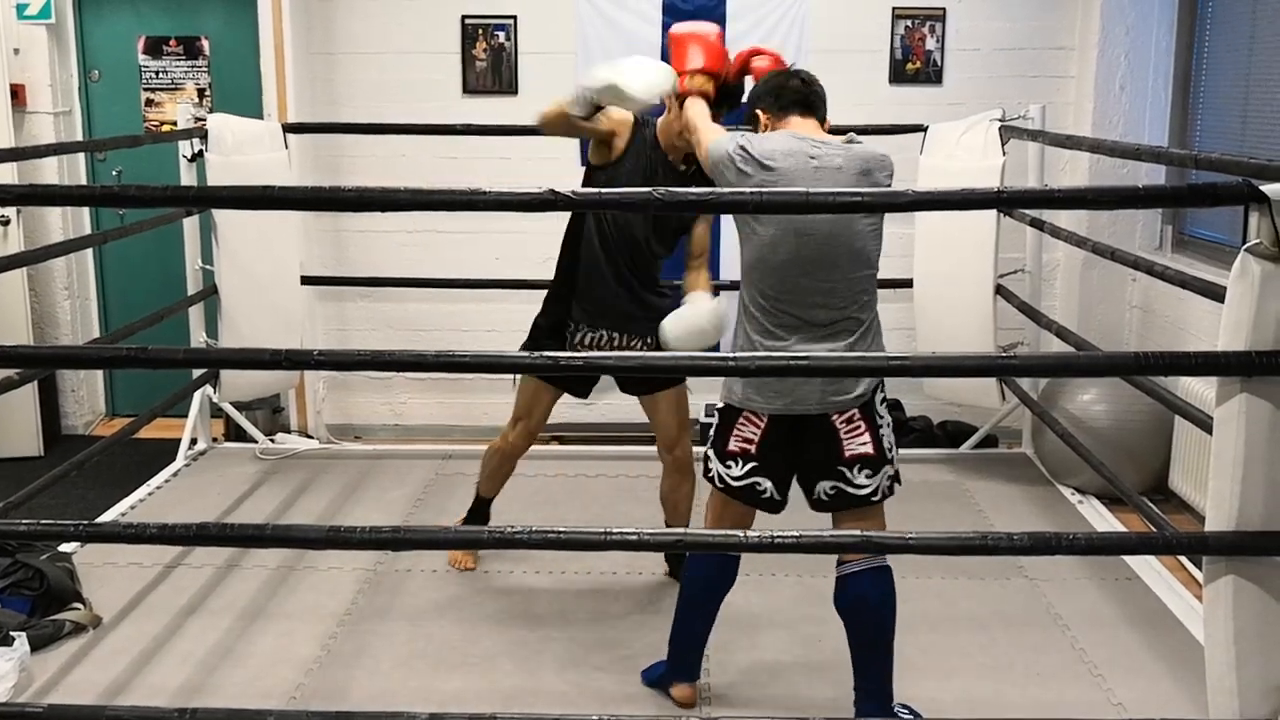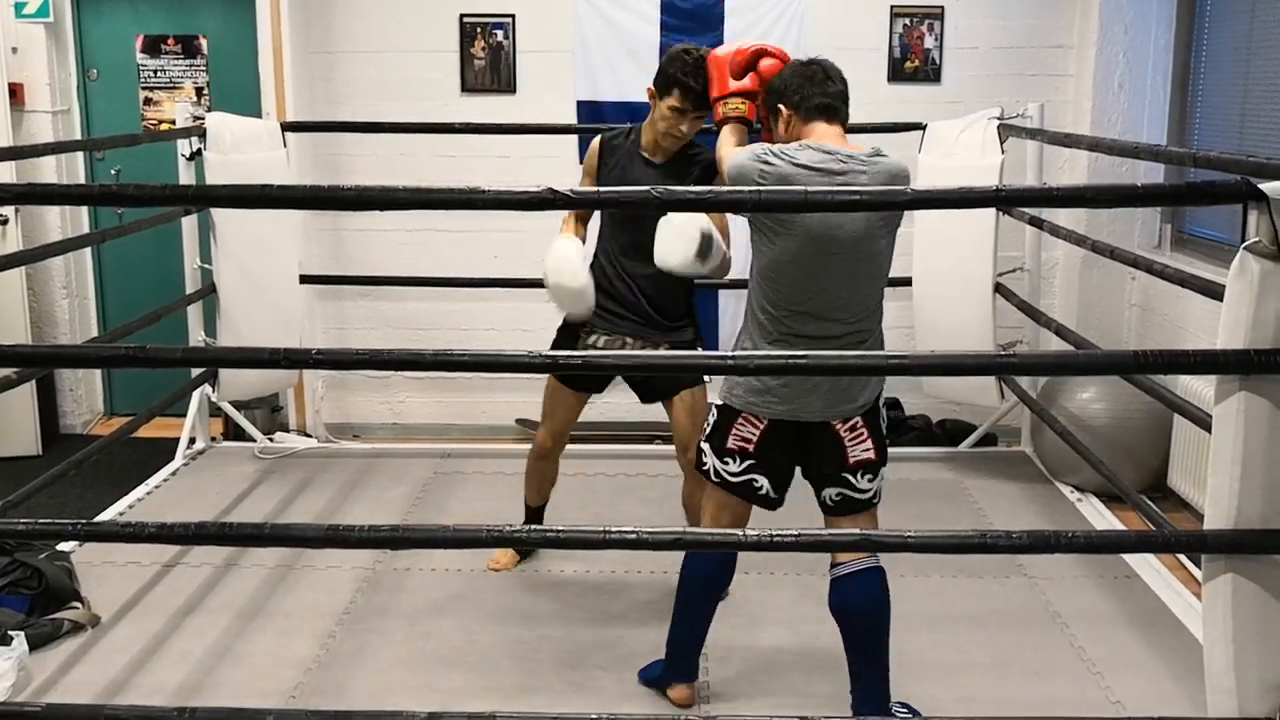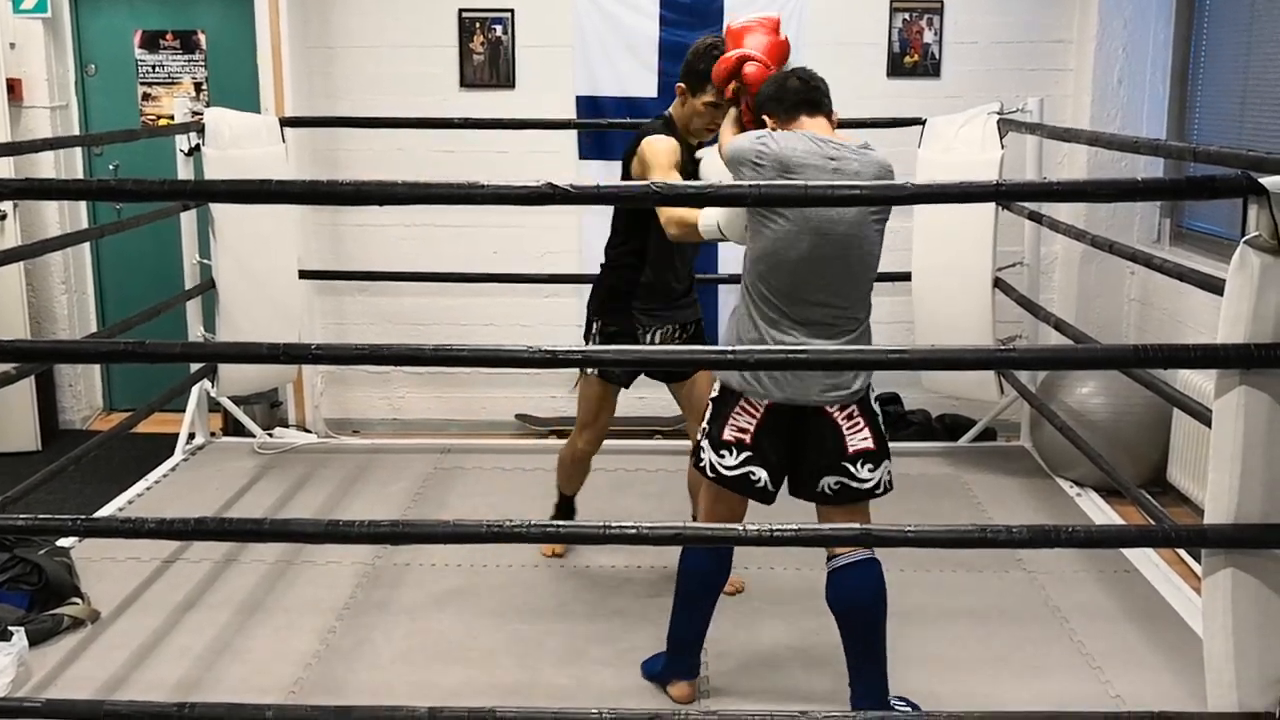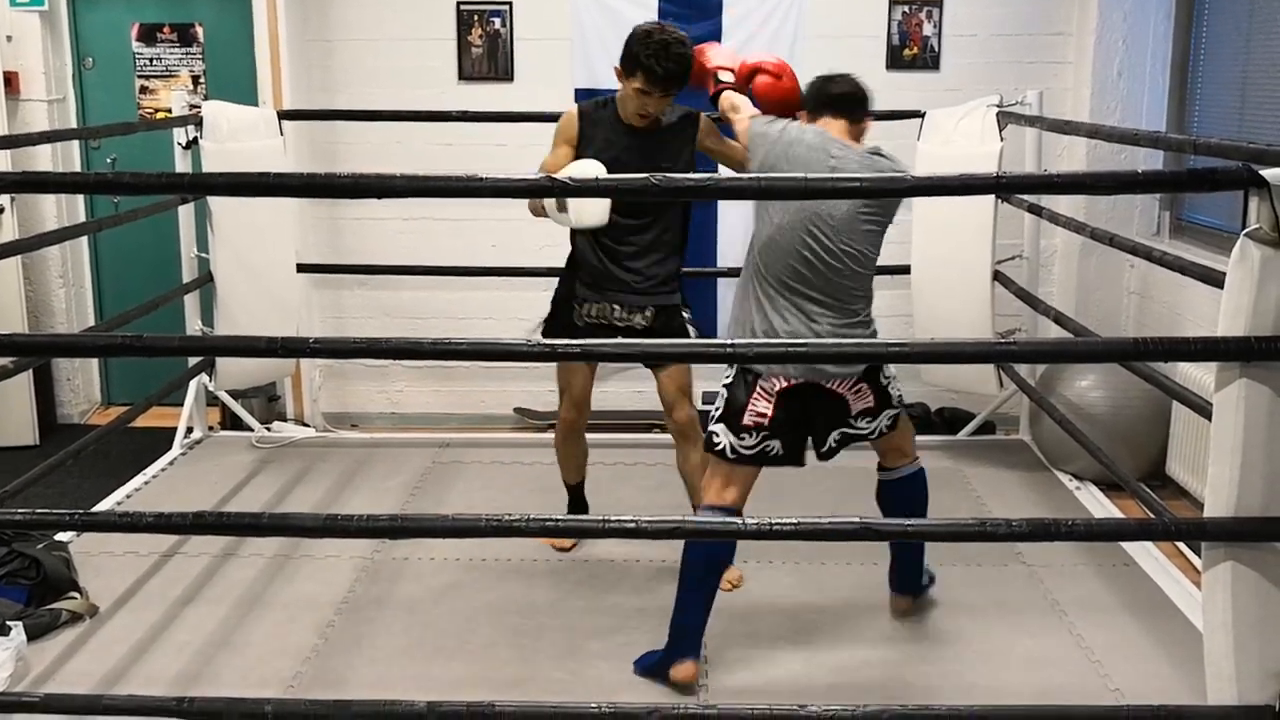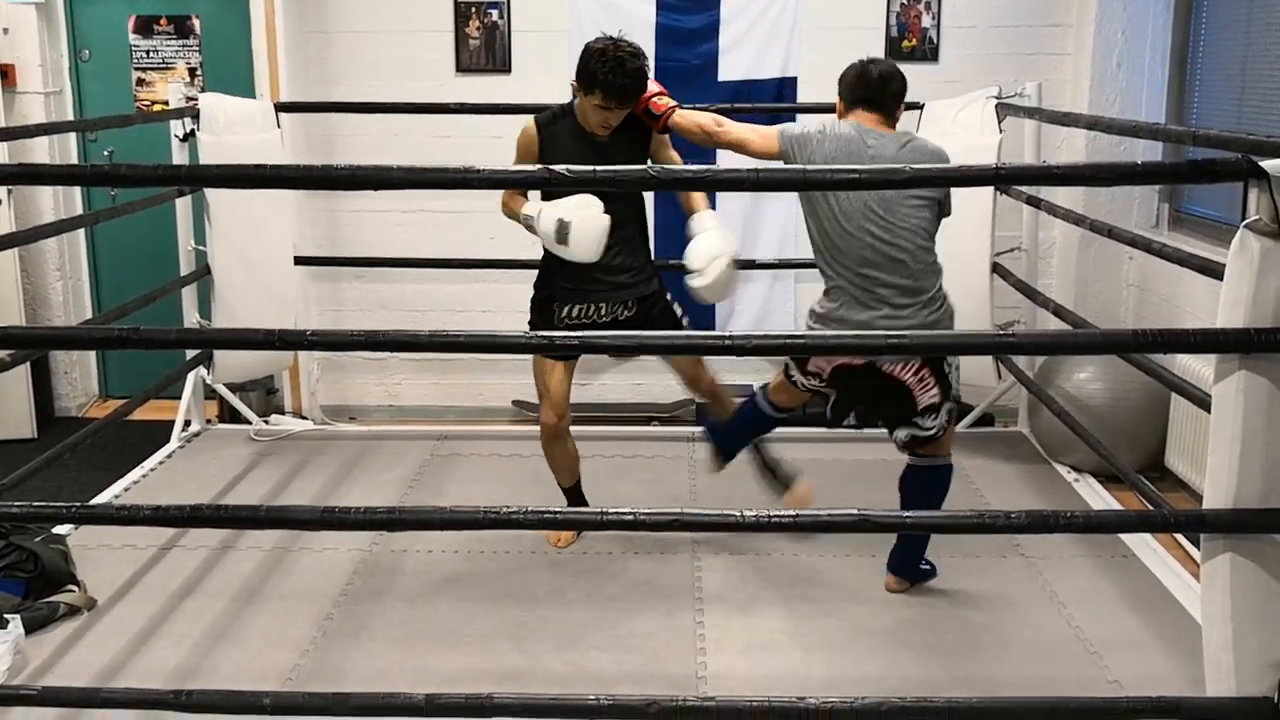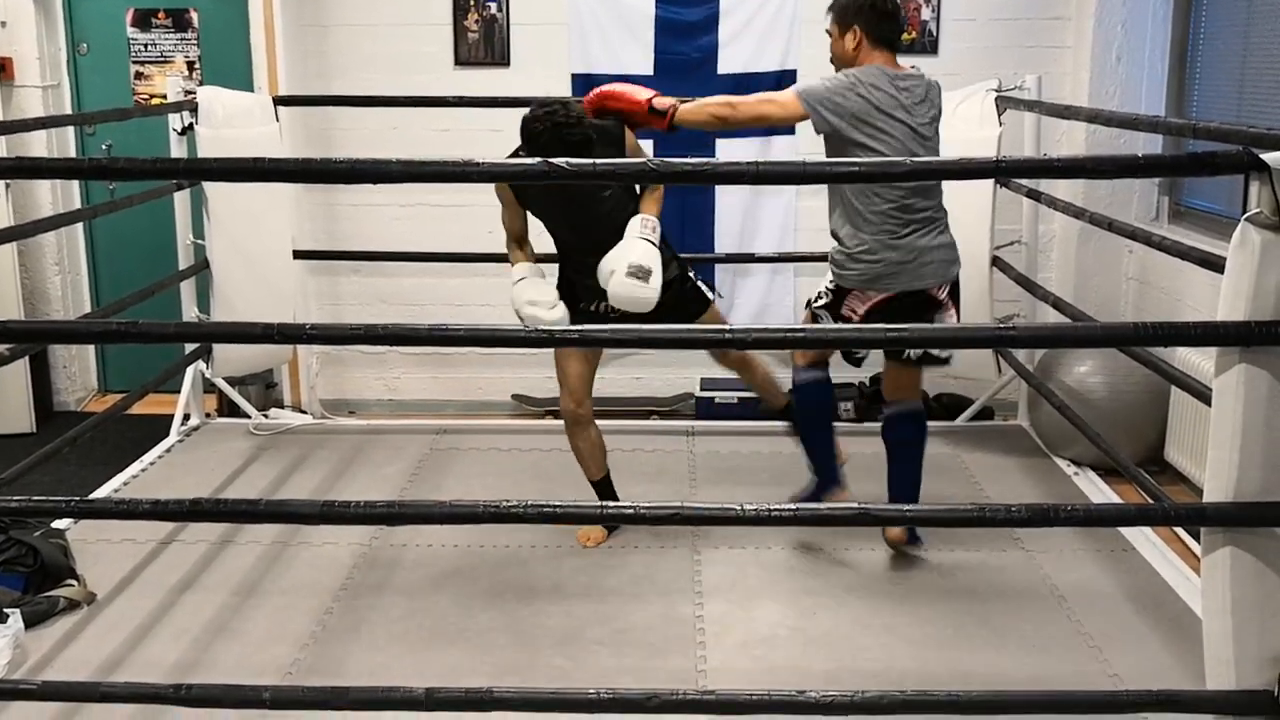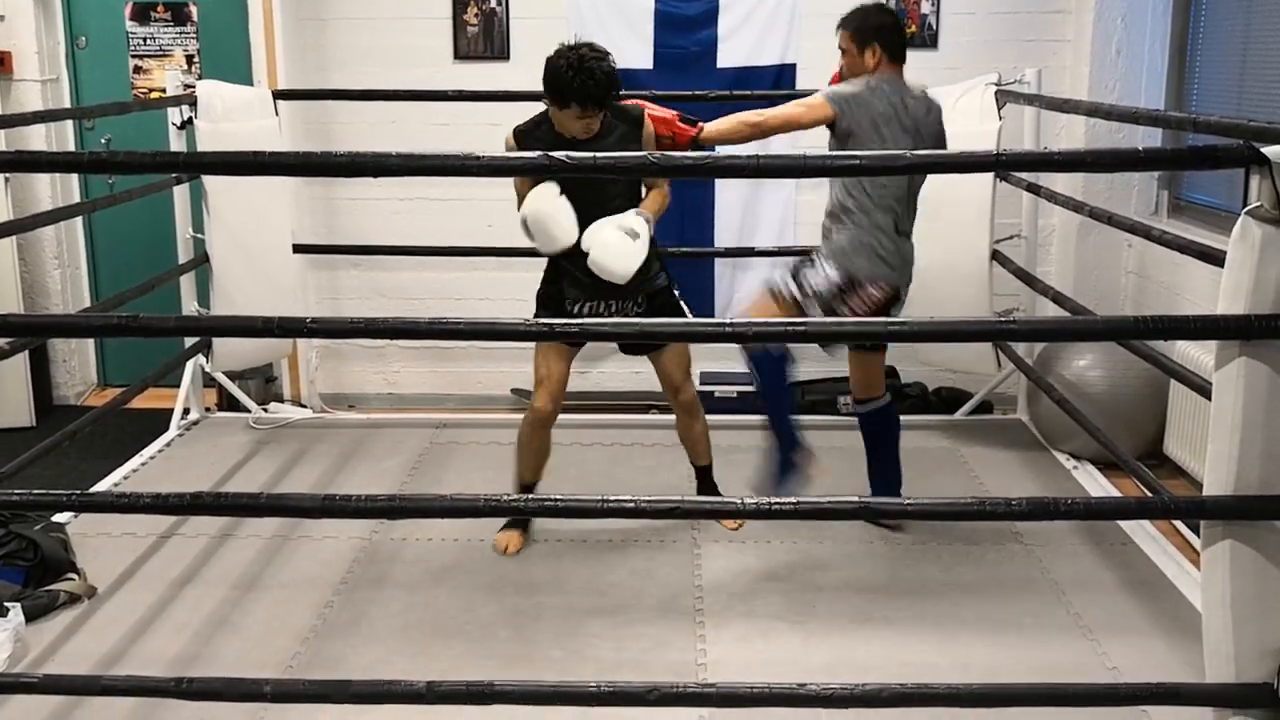
dt=0.3s
person 1, frame 1
left shoulder: (746, 157)
right shoulder: (873, 164)
left elbow: (698, 128)
left wrist: (693, 83)
right wrist: (790, 88)
left hip: (761, 392)
right hip: (848, 392)
left knee: (721, 529)
right knee: (861, 545)
person 1, frame 2
left shoulder: (765, 172)
right shoulder: (893, 176)
left elbow: (728, 154)
left wrist: (732, 107)
right wrist: (783, 84)
left hip: (761, 394)
right hip: (850, 397)
left knee: (718, 526)
right knee: (855, 548)
person 1, frame 3
left shoulder: (765, 154)
right shoulder: (878, 172)
left elbow: (729, 140)
left wrist: (746, 97)
right wrist: (772, 88)
left hip: (757, 382)
right hip: (839, 388)
left knee: (715, 522)
right knee: (849, 540)
left ankle: (680, 671)
right ankle: (871, 703)
person 1, frame 4
left shoulder: (783, 140)
right shoulder: (888, 181)
left elbow: (736, 112)
left wrist: (724, 79)
right wrist: (783, 95)
left hip: (768, 357)
right hip: (848, 360)
left knee: (722, 496)
right knee: (900, 453)
left ankle: (683, 653)
right ankle: (909, 585)
person 1, frame 5
left shoulder: (815, 141)
right shoulder: (933, 161)
left elbow: (722, 130)
left wrist: (662, 109)
left hip: (841, 332)
right hip: (918, 335)
left knee: (784, 389)
right knee: (934, 449)
left ankle: (722, 443)
right ankle: (905, 566)
person 1, frame 6
left shoulder: (839, 90)
right shoulder: (926, 88)
left elbow: (739, 112)
left wrist: (658, 110)
left hip: (868, 272)
right hip: (934, 269)
left knee: (807, 361)
right knee: (905, 394)
left ankle: (826, 482)
right ankle: (900, 519)
person 1, frame 7
left shoulder: (862, 97)
right shoulder: (927, 111)
left elbow: (767, 122)
left wrist: (691, 135)
left hip: (854, 259)
right hip: (885, 267)
left knee: (757, 324)
right knee: (867, 384)
left ankle: (788, 450)
right ankle: (887, 498)
person 2, frame 1
left shoulder: (703, 181)
right shoulder: (620, 129)
left elbow: (698, 266)
right elbow: (550, 123)
left wrist: (700, 303)
right wrist: (586, 100)
left hip: (646, 328)
right hip: (574, 317)
left knee: (679, 452)
right knee: (517, 436)
left ankle: (679, 558)
right ankle: (474, 521)
person 2, frame 2
left shoulder: (710, 172)
right shoulder: (607, 149)
left elbow: (720, 267)
right elbow: (577, 210)
left wrist: (709, 248)
right wrist: (566, 250)
left hip: (669, 334)
right hip: (598, 323)
left knee: (697, 455)
right knee: (548, 441)
right ankle: (528, 532)
person 2, frame 3
left shoulder: (694, 145)
right shoulder: (657, 146)
right elbow: (676, 225)
left hip: (680, 314)
right hip: (623, 311)
right knee: (587, 437)
right ankle: (563, 513)
person 2, frame 4
left shoulder: (688, 128)
right shoulder: (577, 122)
left elbow: (746, 162)
right elbow: (536, 205)
right wrist: (552, 200)
left hip: (658, 293)
right hip: (585, 291)
left knee: (684, 419)
right knee: (570, 415)
right ankle: (576, 508)
person 2, frame 5
left shoulder: (642, 130)
right shoulder: (540, 132)
right elbow: (511, 200)
left wrist: (706, 225)
right wrist: (540, 219)
left hip: (635, 285)
right hip: (564, 292)
left knee: (703, 384)
right knee: (553, 420)
left ankle: (769, 467)
right ankle: (577, 507)
person 2, frame 6
left shoulder: (614, 139)
right shoulder: (514, 180)
left elbow: (654, 185)
right elbow: (518, 240)
left wrist: (642, 234)
right wrist: (527, 281)
left hip: (651, 275)
right hip: (584, 288)
left knee: (734, 355)
right knee: (574, 409)
right ankle: (609, 505)
person 2, frame 7
left shoulder: (637, 123)
right shoulder: (525, 142)
left elbow: (660, 190)
right elbow: (527, 207)
left wrist: (636, 223)
right wrist: (537, 224)
left hip: (639, 278)
right hip: (568, 285)
left knee: (683, 395)
right knee: (543, 407)
left ankle: (707, 490)
right ankle: (521, 510)
